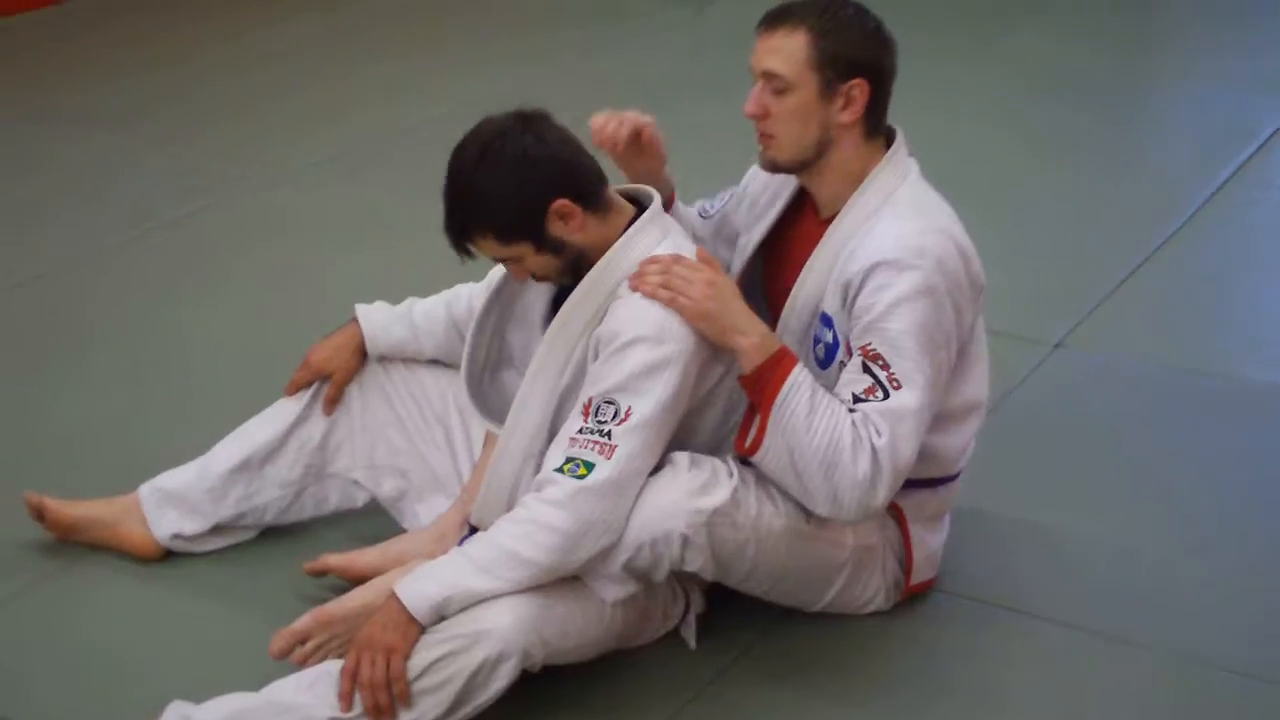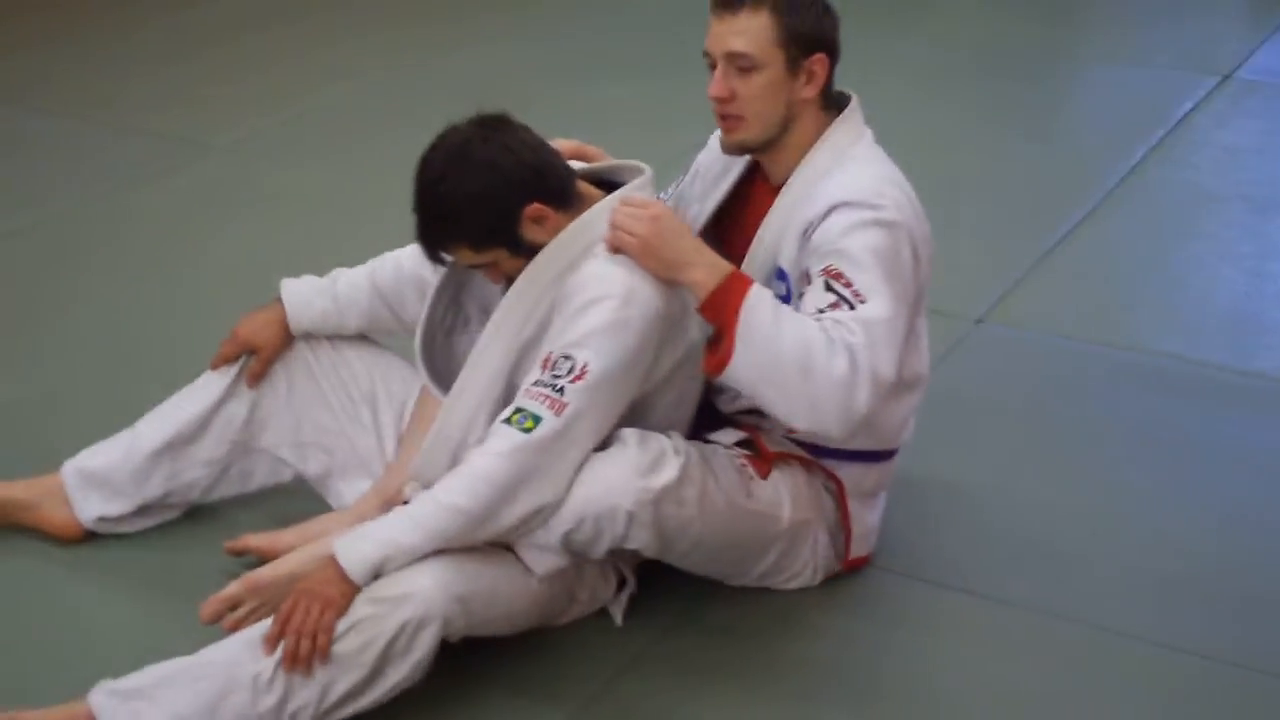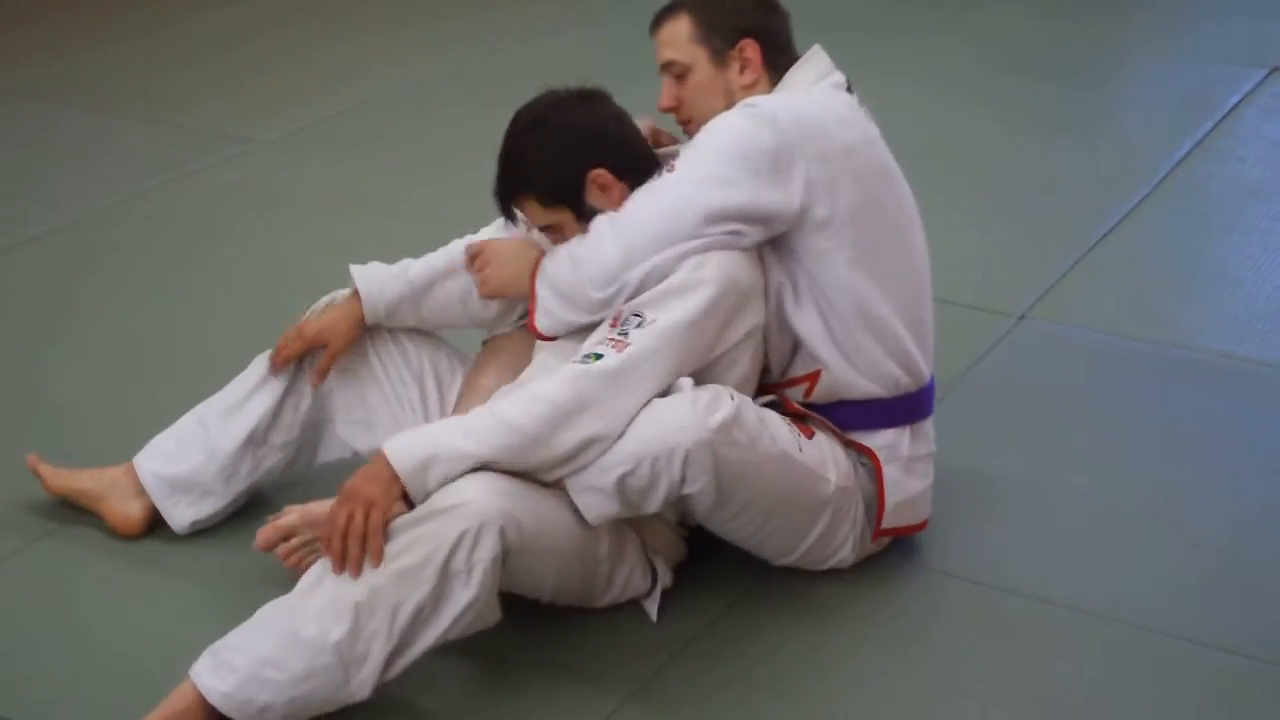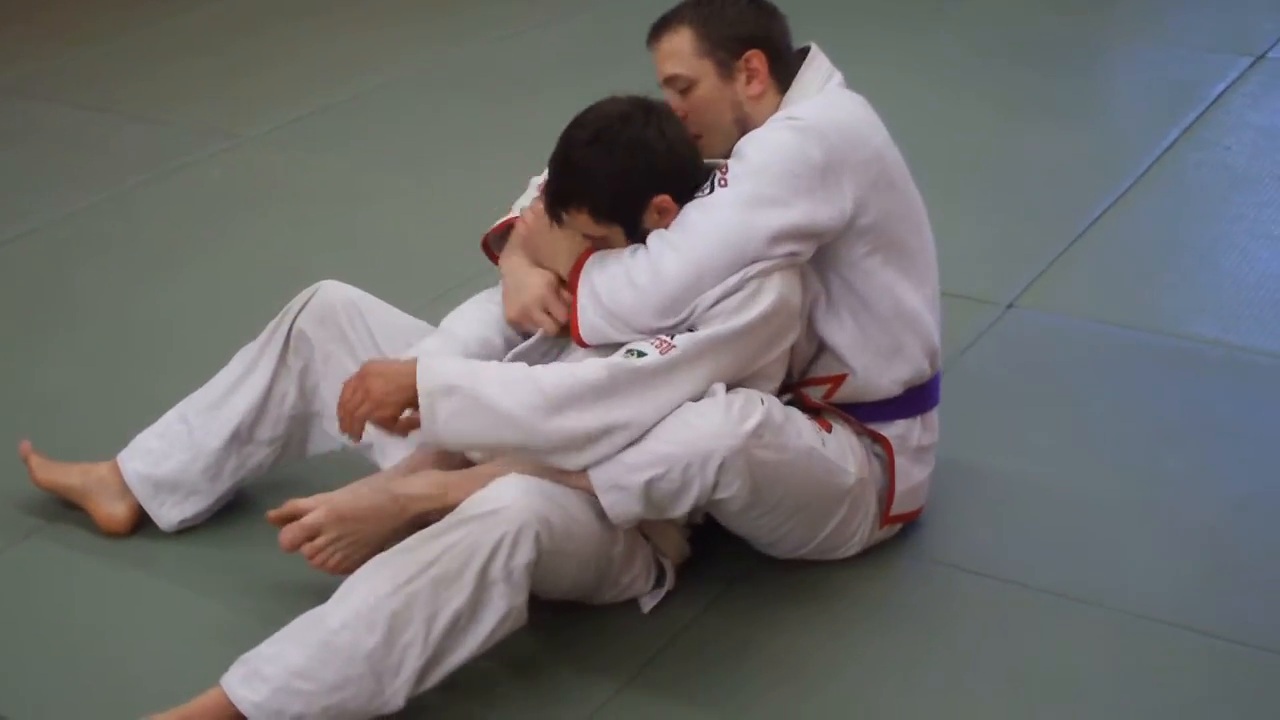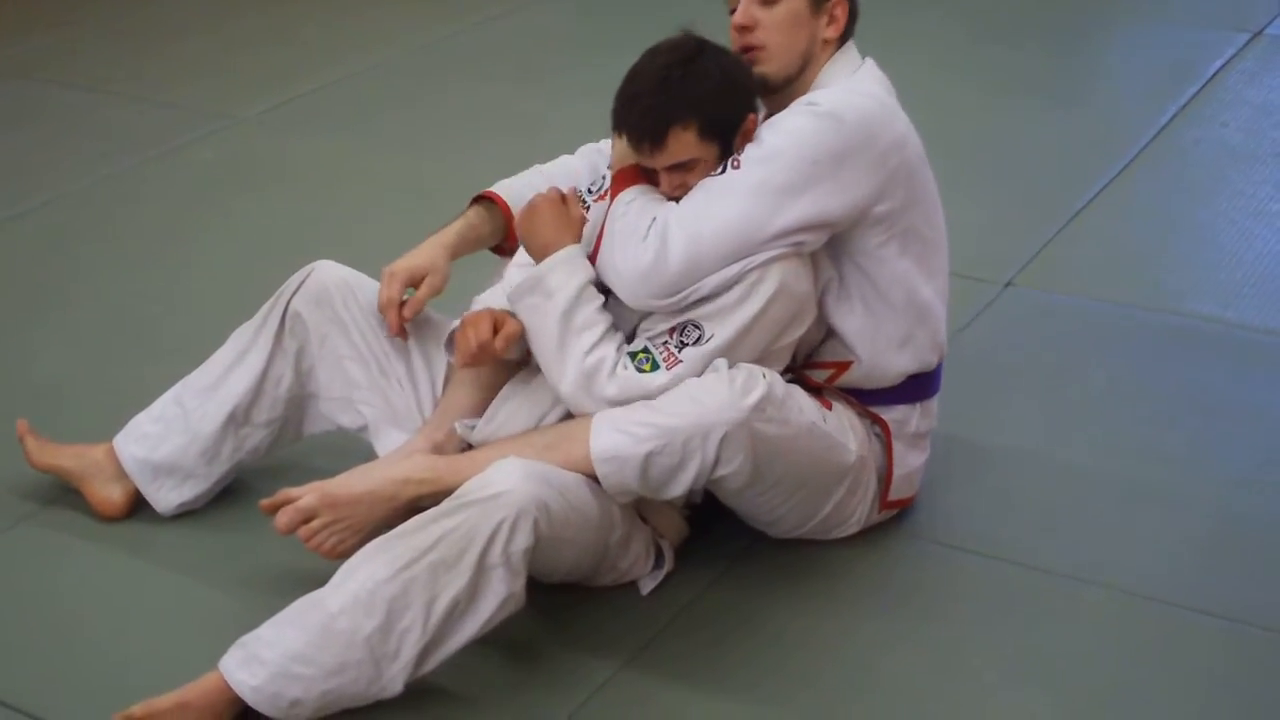
dt=1s
person 1, frame 1
left shoulder: (654, 325)
right shoulder: (590, 237)
left elbow: (574, 518)
right elbow: (490, 309)
left wrist: (412, 601)
right wrist: (365, 332)
right hip: (540, 474)
left knee: (493, 625)
right knee: (353, 391)
right ankle: (153, 517)
person 1, frame 2
left shoulder: (618, 297)
right shoulder: (559, 204)
left elbow: (516, 475)
right elbow: (422, 277)
left wrist: (353, 564)
right wrist: (293, 309)
right hip: (474, 445)
left knee: (417, 593)
right knee: (283, 364)
right ankle: (80, 496)
person 1, frame 3
left shoulder: (705, 271)
left elbow: (579, 407)
left wrist: (403, 465)
left hip: (619, 527)
right hip: (545, 448)
left knee: (481, 504)
right knee: (357, 335)
person 1, frame 4
left shoulder: (758, 293)
right shoulder: (631, 219)
left elbow: (594, 408)
left wrist: (424, 380)
right wrist: (428, 374)
left hip: (618, 517)
right hip: (523, 443)
left knee: (512, 511)
right knee: (330, 313)
right ankle: (134, 484)
person 1, frame 5
left shoulder: (772, 275)
left elbow: (616, 399)
right elbow: (537, 271)
left wrist: (557, 262)
right wrist: (496, 317)
left hip: (613, 498)
right hip: (510, 409)
left knee: (509, 497)
right knee: (325, 294)
right ankle: (130, 467)
person 2, frame 1
left shoulder: (910, 262)
right shoulder: (786, 174)
left elbow: (857, 481)
right elbow: (695, 249)
left wrist: (746, 338)
right wrist: (648, 185)
left hip: (864, 530)
right hip: (776, 442)
left knee: (678, 504)
person 2, frame 2
left shoulder: (865, 211)
right shoulder: (740, 149)
left elbow: (839, 395)
right elbow: (664, 243)
left wrist: (700, 270)
left hip: (807, 493)
right hip: (712, 413)
left knee: (628, 483)
person 2, frame 3
left shoulder: (774, 130)
right shoulder: (816, 119)
left elbow: (616, 265)
left wrist: (530, 273)
left hip: (855, 474)
right hip: (800, 415)
left knee: (698, 424)
person 2, frame 4
left shoulder: (807, 141)
right shoulder: (765, 125)
left elbow: (655, 296)
left wrist: (560, 255)
right wrist: (522, 258)
left hip: (860, 461)
right hip: (781, 403)
left knee: (727, 429)
person 2, frame 5
left shoulder: (840, 123)
right shoulder: (770, 102)
left elbow: (655, 269)
right elbow: (601, 165)
left wrist: (627, 181)
right wrist: (449, 242)
left hip: (854, 447)
right hip: (784, 386)
left knee: (733, 402)
left ankle: (419, 478)
